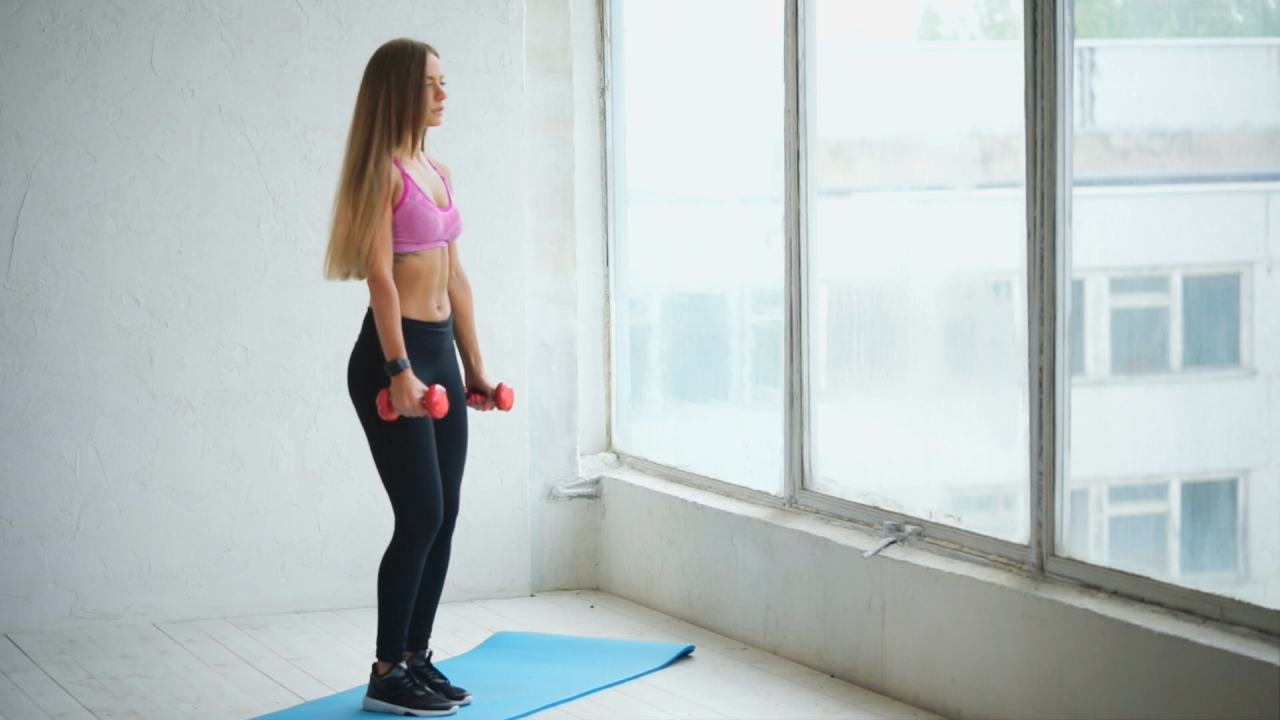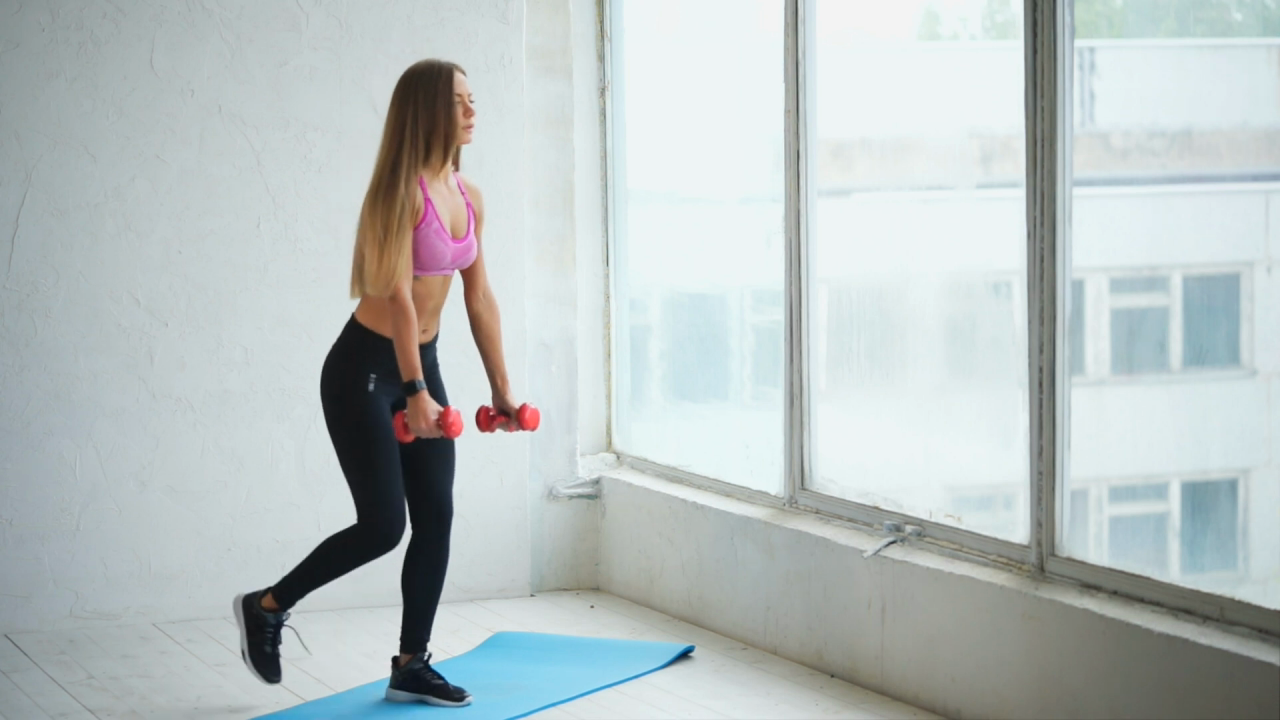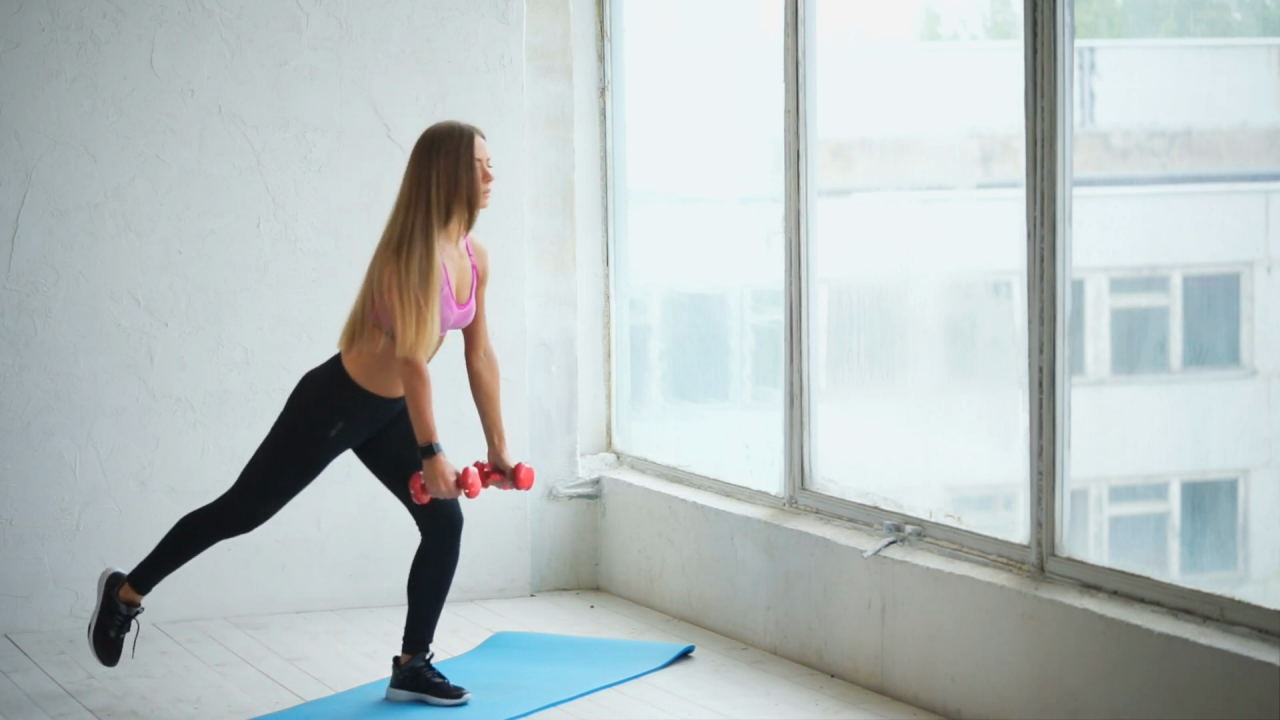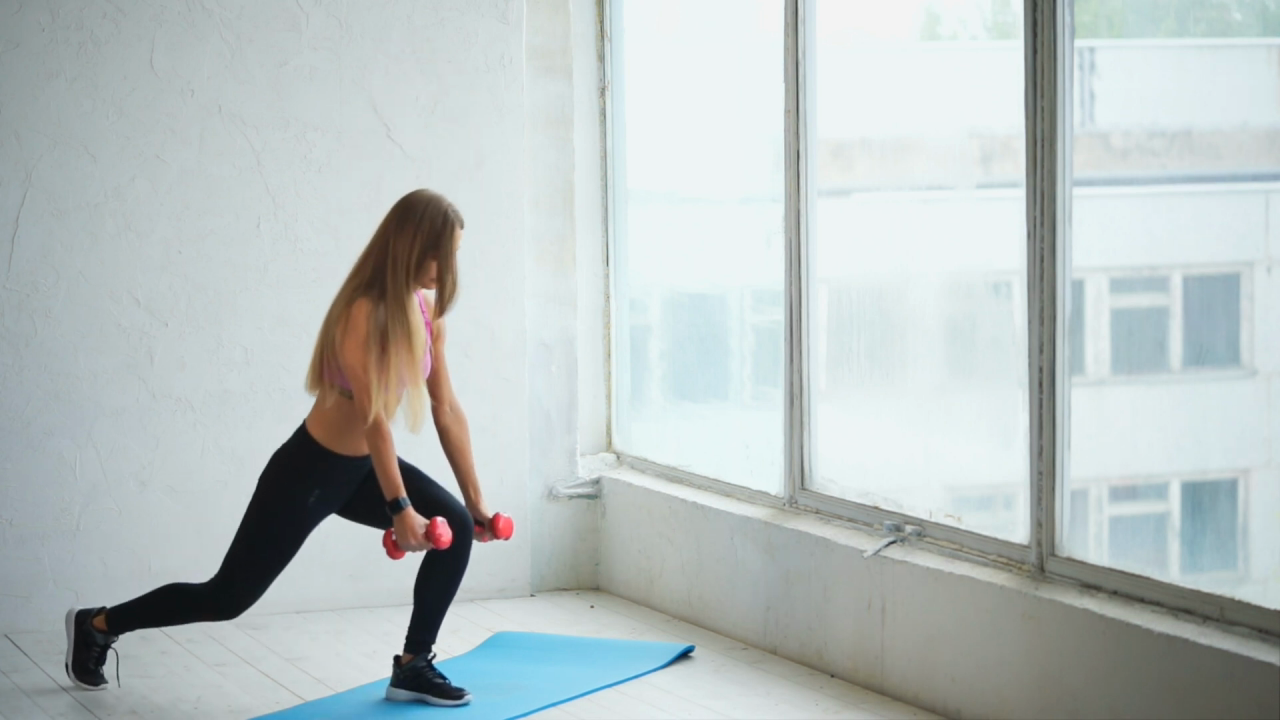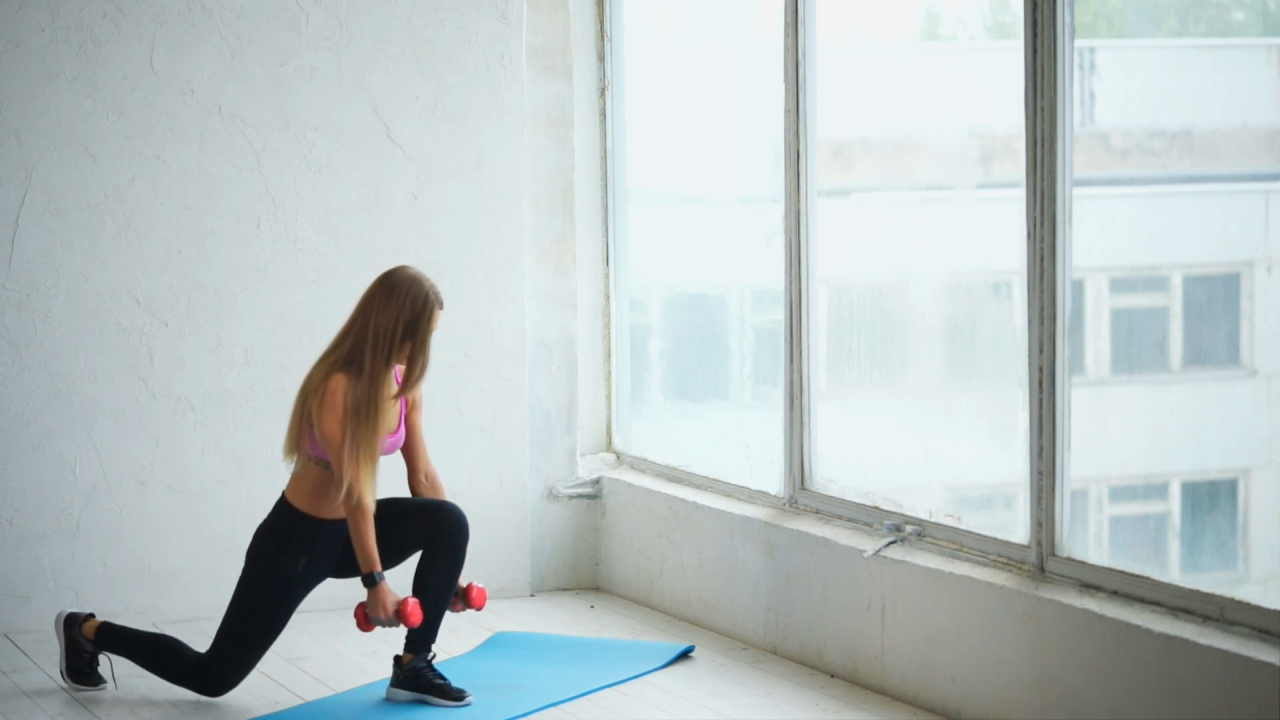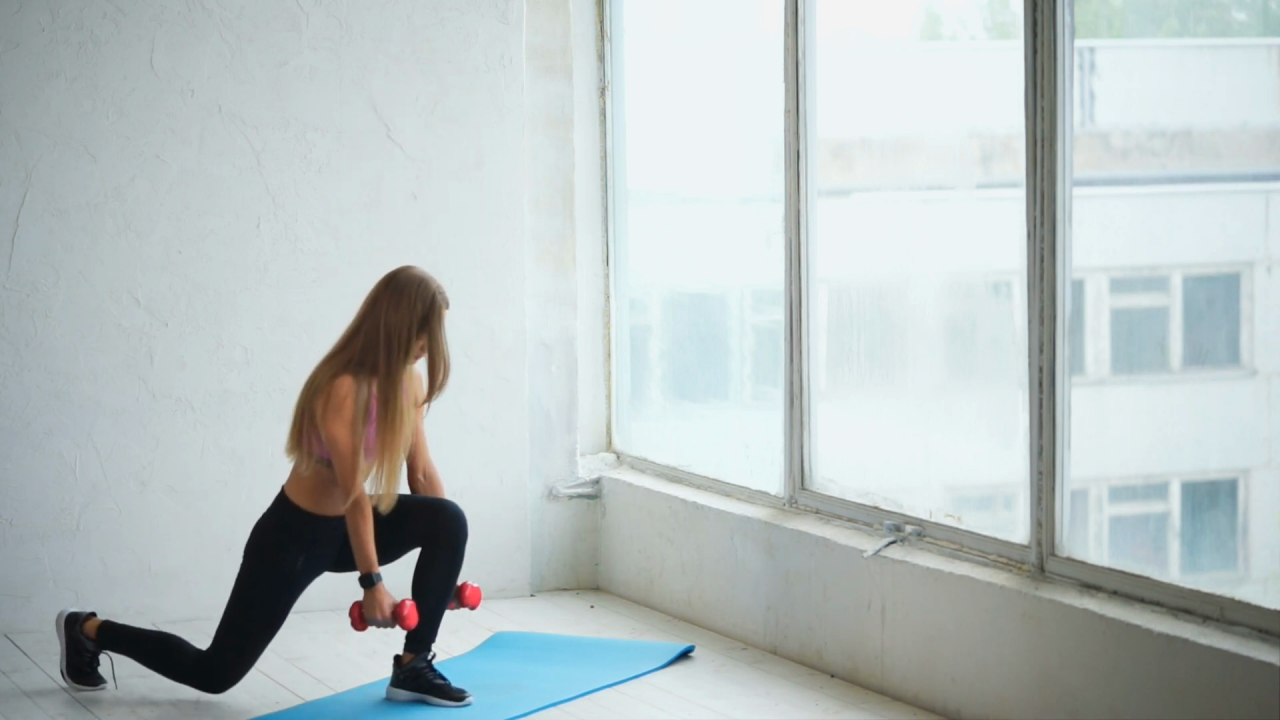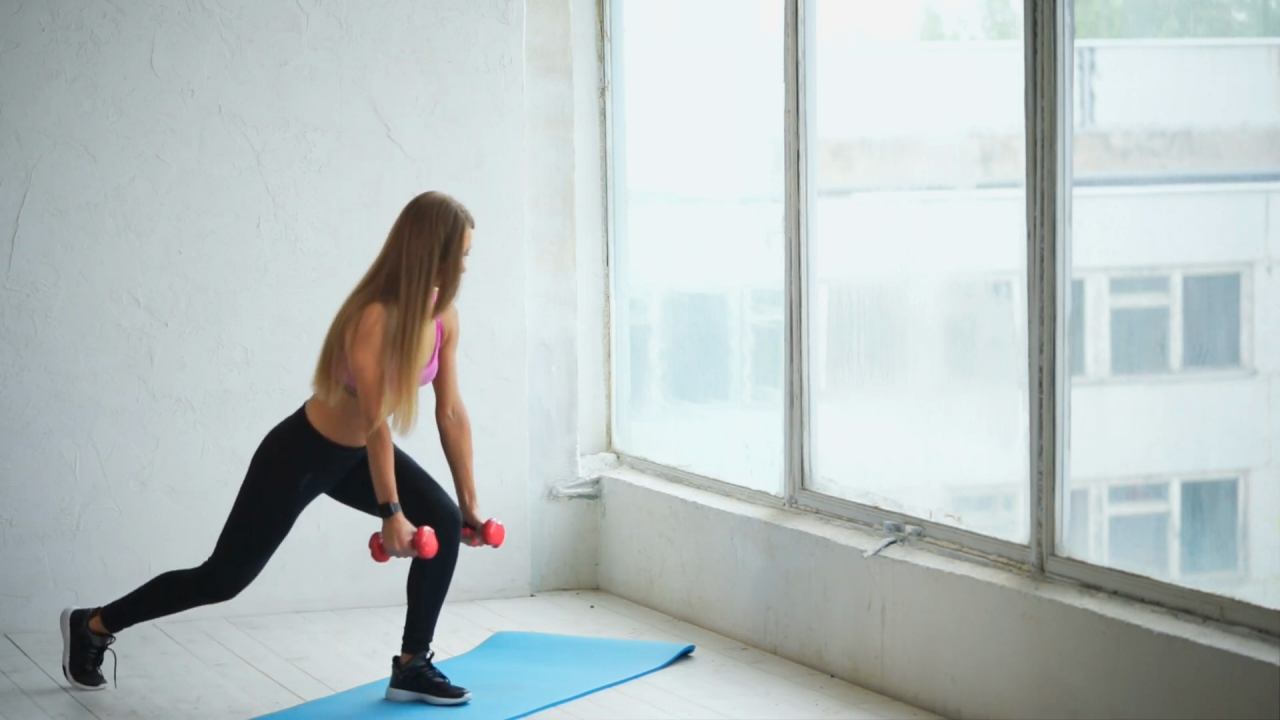
dt=0.7s
person 1, frame 1
left shoulder: (437, 171)
right shoulder: (379, 173)
right elbow: (380, 277)
left wrist: (473, 368)
right wrist: (398, 371)
left hip: (438, 353)
right hip: (392, 358)
left knee: (443, 518)
right knee: (419, 519)
left ankle: (415, 658)
person 1, frame 2
left shoulder: (469, 192)
right shoulder: (401, 193)
left elbow: (480, 298)
right elbow: (400, 297)
left wrist: (502, 388)
right wrist: (415, 393)
left hip: (423, 362)
right hip: (361, 368)
left knee: (436, 519)
right knee: (380, 526)
left ankle: (411, 667)
right ankle: (264, 609)
person 1, frame 3
left shoulder: (475, 256)
right shoulder: (412, 252)
left elbow: (480, 357)
right elbow: (412, 359)
left wrist: (498, 447)
right wrist: (431, 453)
left hip: (387, 410)
right hip: (334, 403)
left knee: (445, 523)
right knee: (239, 512)
left ankle: (412, 667)
right ankle: (124, 592)
person 1, frame 4
left shoulder: (427, 311)
right shoulder: (362, 313)
left elbow: (447, 409)
right elbow: (373, 419)
left wrist: (475, 497)
right wrist: (399, 508)
left hip: (361, 468)
right hip: (309, 469)
left knee: (456, 527)
right knee: (227, 597)
left ankle: (413, 666)
right ankle: (96, 626)
person 1, frame 5
left shoulder: (404, 382)
right shoulder: (337, 387)
left elbow: (422, 475)
right elbow: (354, 492)
left wrist: (449, 571)
right wrist: (375, 581)
left hip: (346, 531)
right hip: (296, 538)
left knee: (450, 522)
right knee: (213, 677)
left ankle: (413, 667)
right ankle: (86, 632)
person 1, frame 6
left shoulder: (408, 381)
right shoulder: (342, 389)
left elbow: (422, 473)
right elbow: (353, 492)
left wrist: (446, 569)
right wrist: (371, 581)
left hip: (341, 526)
right hip: (292, 534)
left knee: (448, 520)
right knee: (216, 674)
left ankle: (413, 667)
right ankle: (87, 631)
person 1, frame 7
left shoulder: (444, 315)
right shoulder: (374, 317)
left elbow: (451, 412)
right elbow: (376, 422)
left wrist: (470, 504)
right wrist: (391, 513)
left hip: (352, 454)
right hip: (299, 454)
left knee: (443, 520)
right knee: (222, 577)
left ankle: (412, 666)
right ankle: (91, 626)
